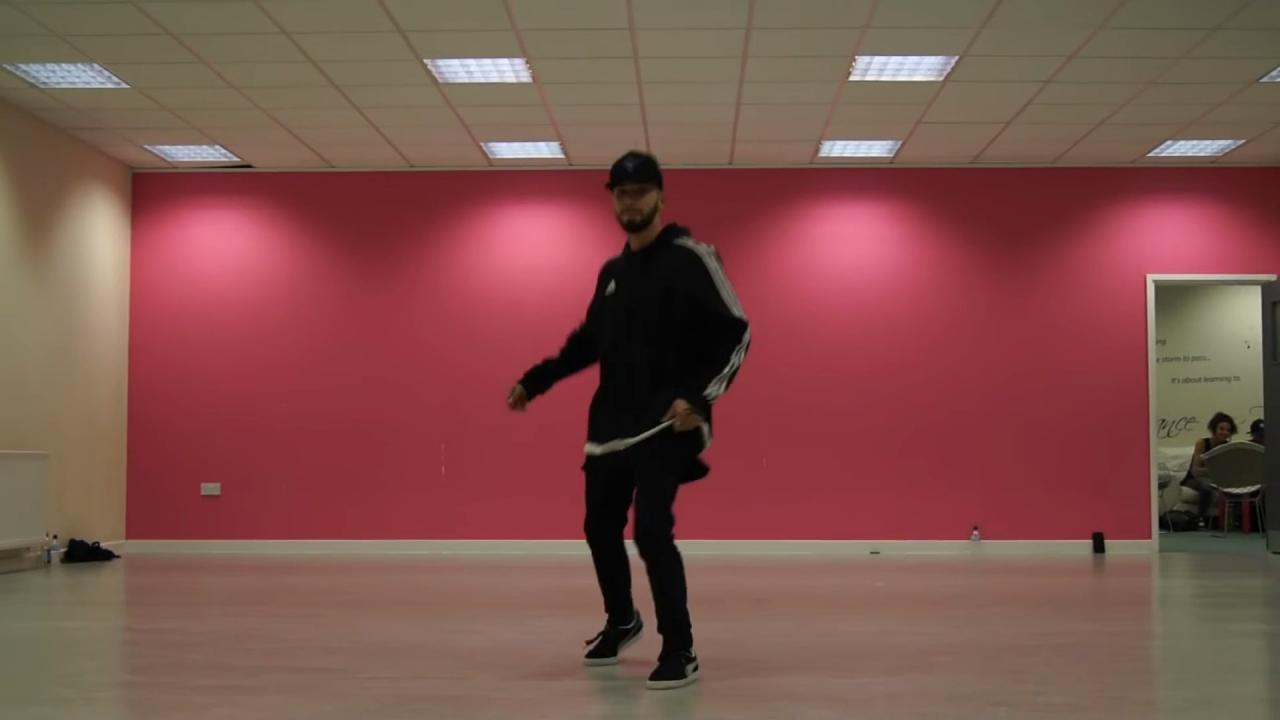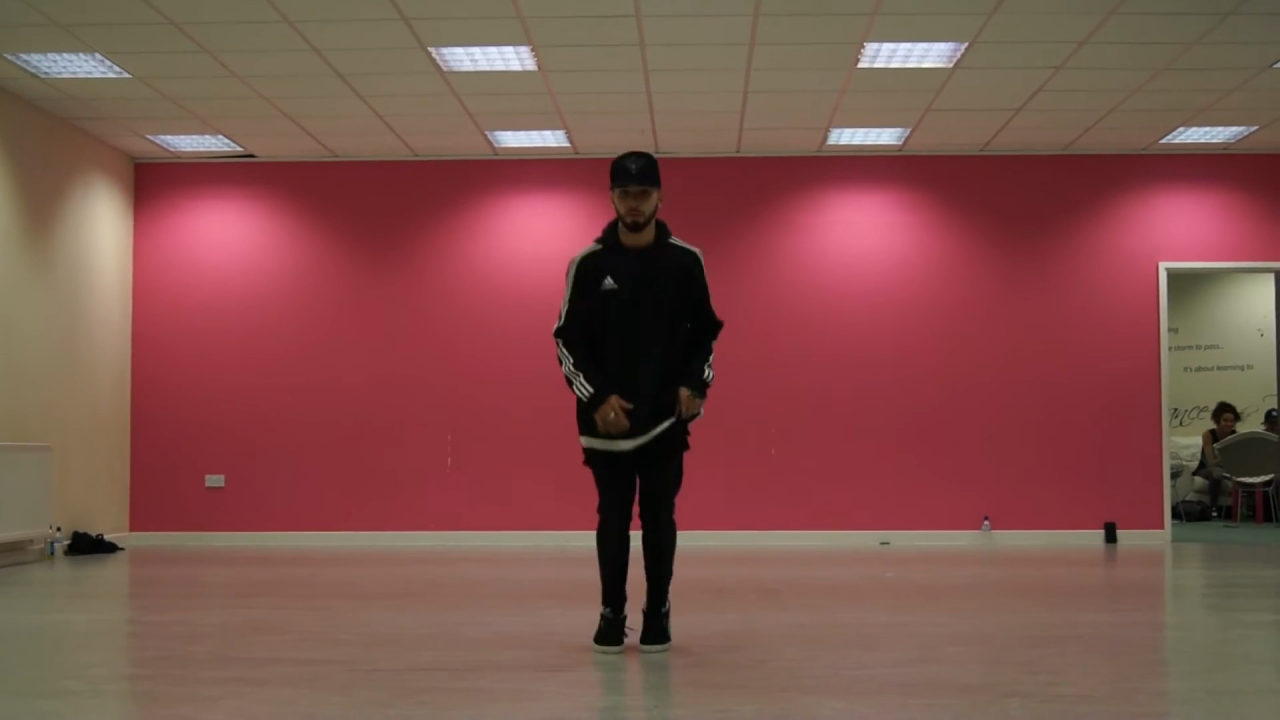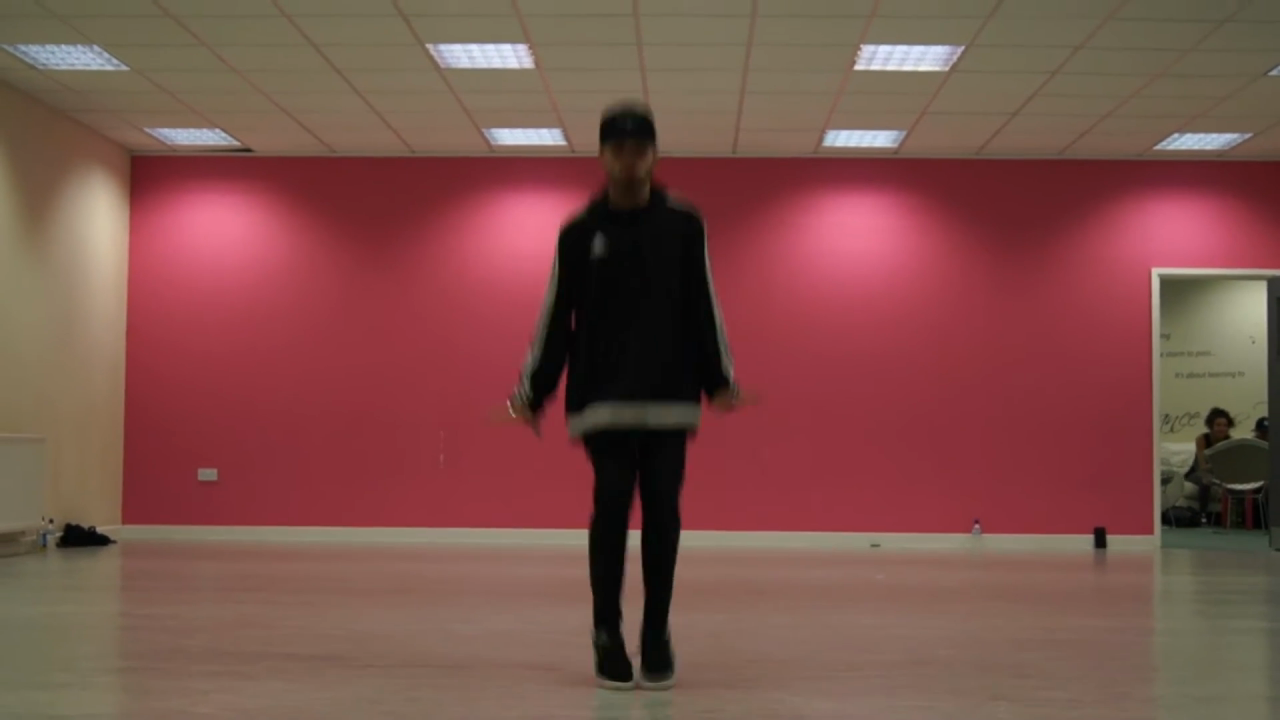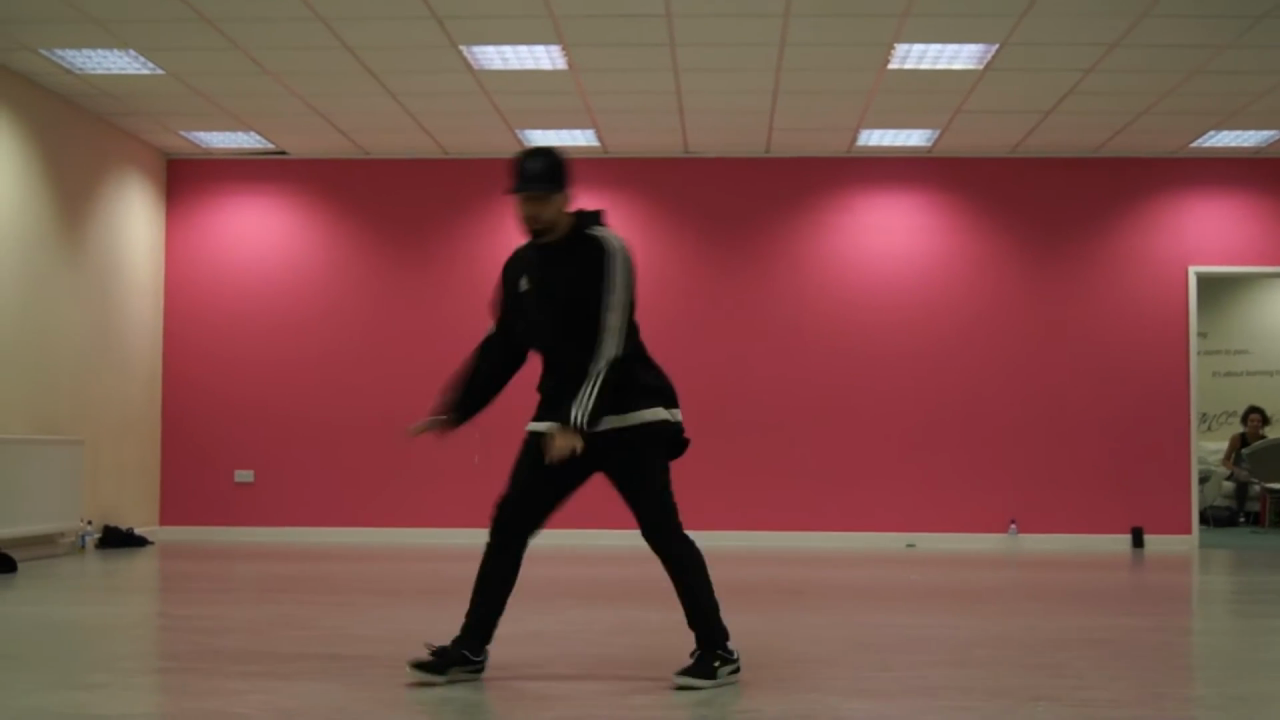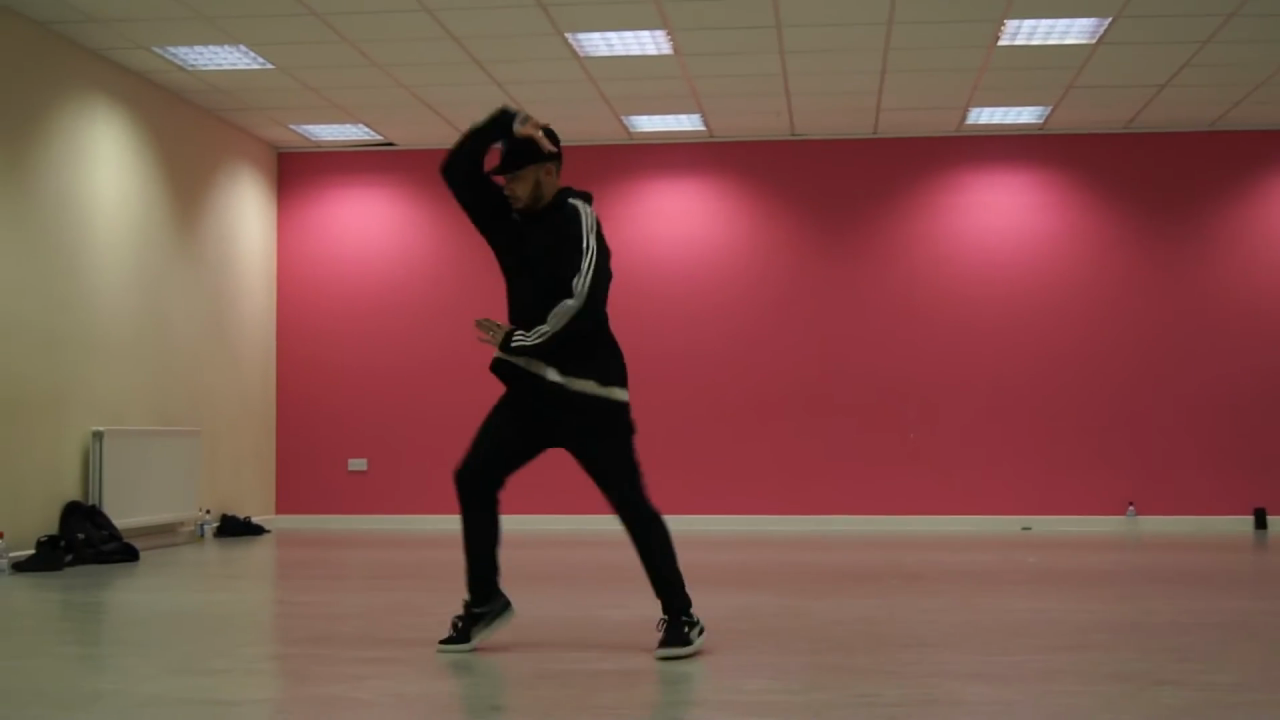
dt=1s
person 1, frame 1
left shoulder: (692, 257)
right shoulder: (612, 272)
left elbow: (735, 334)
right elbow: (587, 343)
left wrist: (700, 395)
right wrist: (534, 381)
left hip: (667, 425)
right hip: (610, 426)
left knee: (651, 530)
right knee: (600, 528)
left ankle: (679, 651)
right ankle: (622, 620)
person 1, frame 2
left shoulder: (685, 260)
right shoulder: (588, 264)
left elbow: (704, 331)
right elbow: (567, 341)
left wrist: (694, 383)
right wrist: (595, 395)
left hip: (665, 414)
right hip: (608, 419)
left knee: (659, 515)
right knee: (613, 514)
left ankle: (657, 616)
right ankle: (612, 613)
person 1, frame 3
left shoulder: (684, 226)
right shoulder: (577, 232)
left elbow: (702, 309)
right elbow: (556, 317)
left wrist: (720, 382)
right wrist: (531, 394)
left hip: (667, 395)
right hip: (602, 397)
left knee: (663, 509)
right knee: (612, 507)
left ankle: (655, 635)
right ankle: (608, 635)
person 1, frame 4
left shoulder: (601, 246)
right shoulder: (519, 267)
left elbow: (610, 343)
right elbow: (502, 349)
left wrist: (576, 419)
right wrist: (454, 410)
left hip: (628, 410)
right hip: (565, 415)
left knee: (661, 530)
right knee: (512, 518)
left ankle: (716, 649)
right ankle: (471, 646)
person 1, frame 5
left shoulder: (575, 219)
right shoulder: (510, 219)
left elbow: (582, 303)
right elbow: (456, 167)
left wrist: (514, 339)
right wrist: (506, 120)
left hip: (588, 388)
right hip: (532, 386)
left knee: (628, 500)
right knee: (472, 479)
left ankle: (680, 617)
right ankle: (485, 602)
